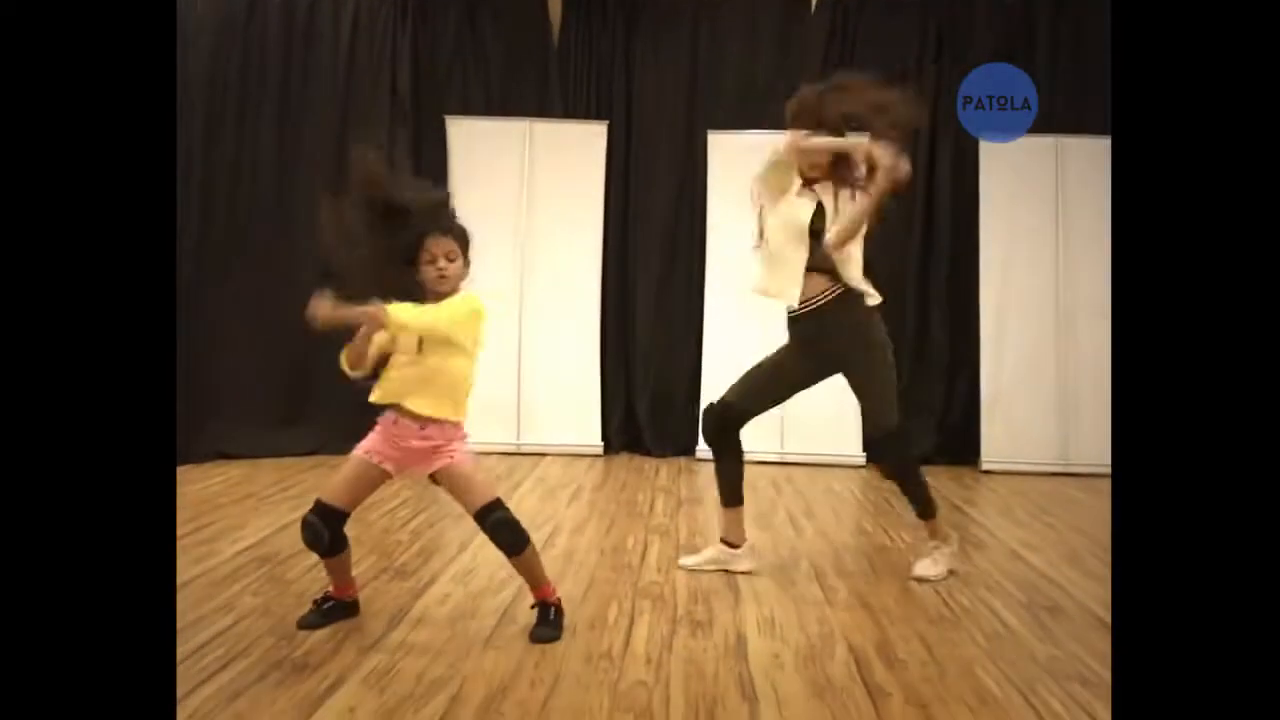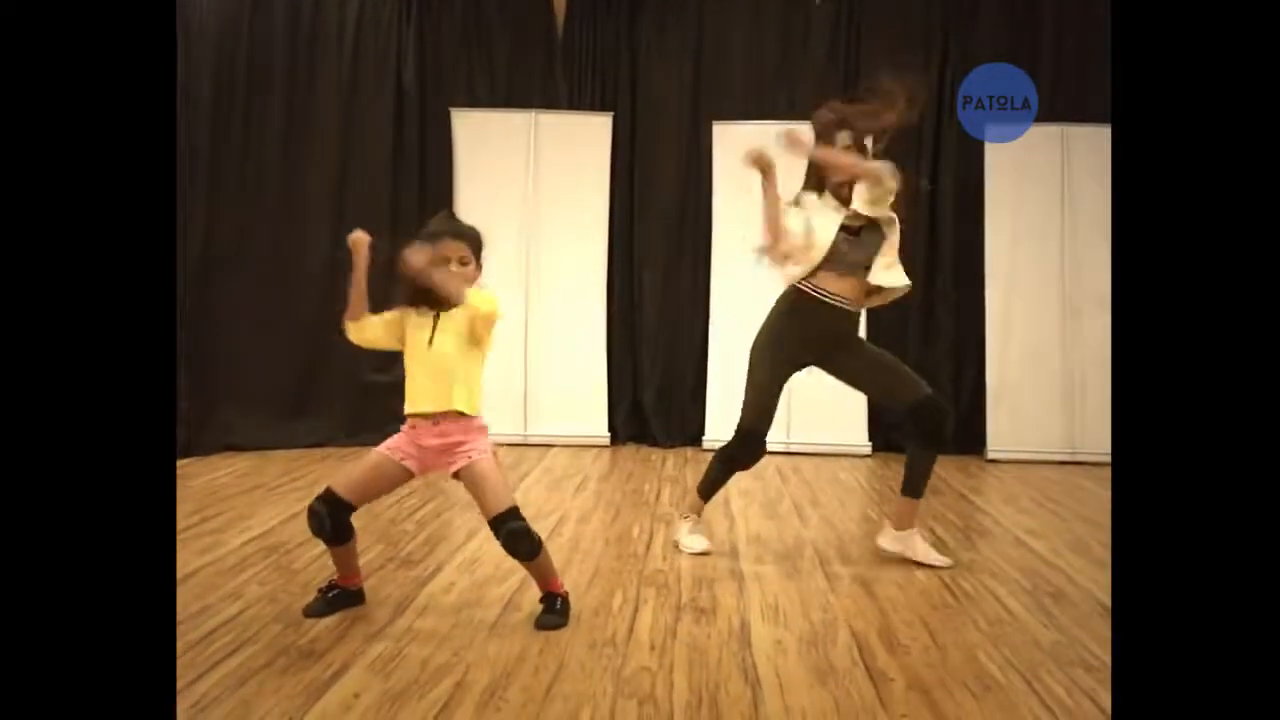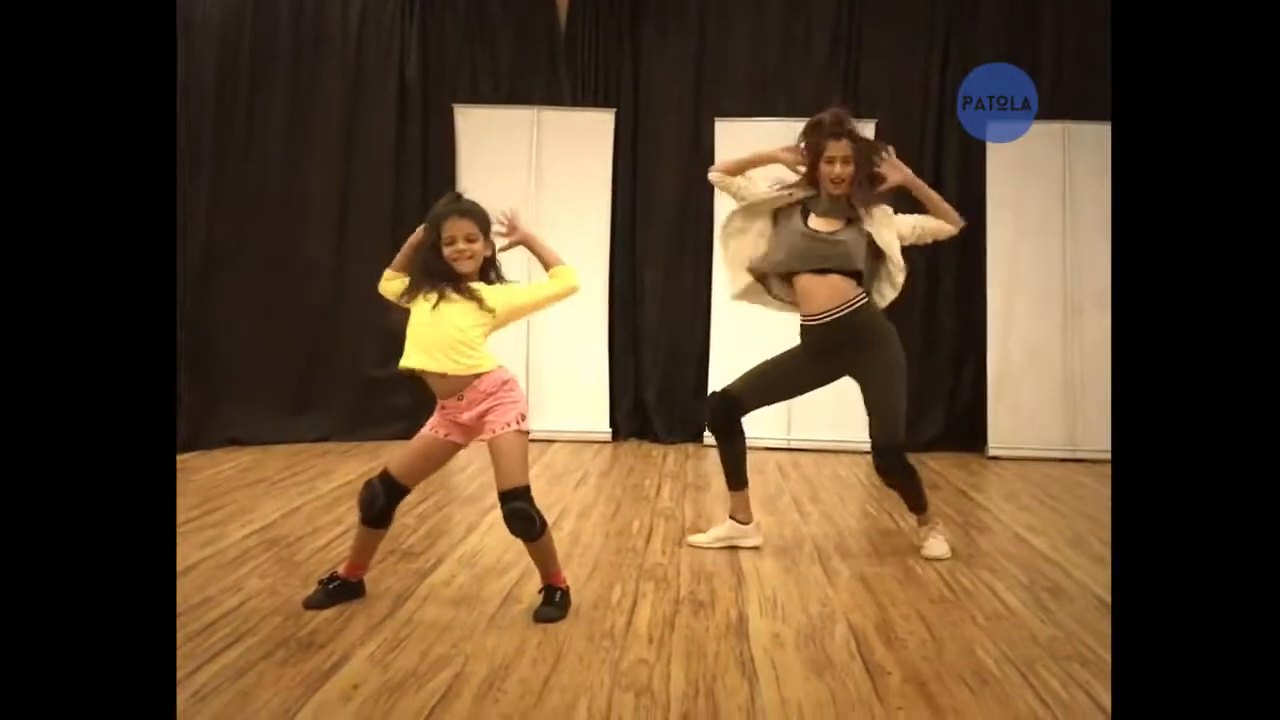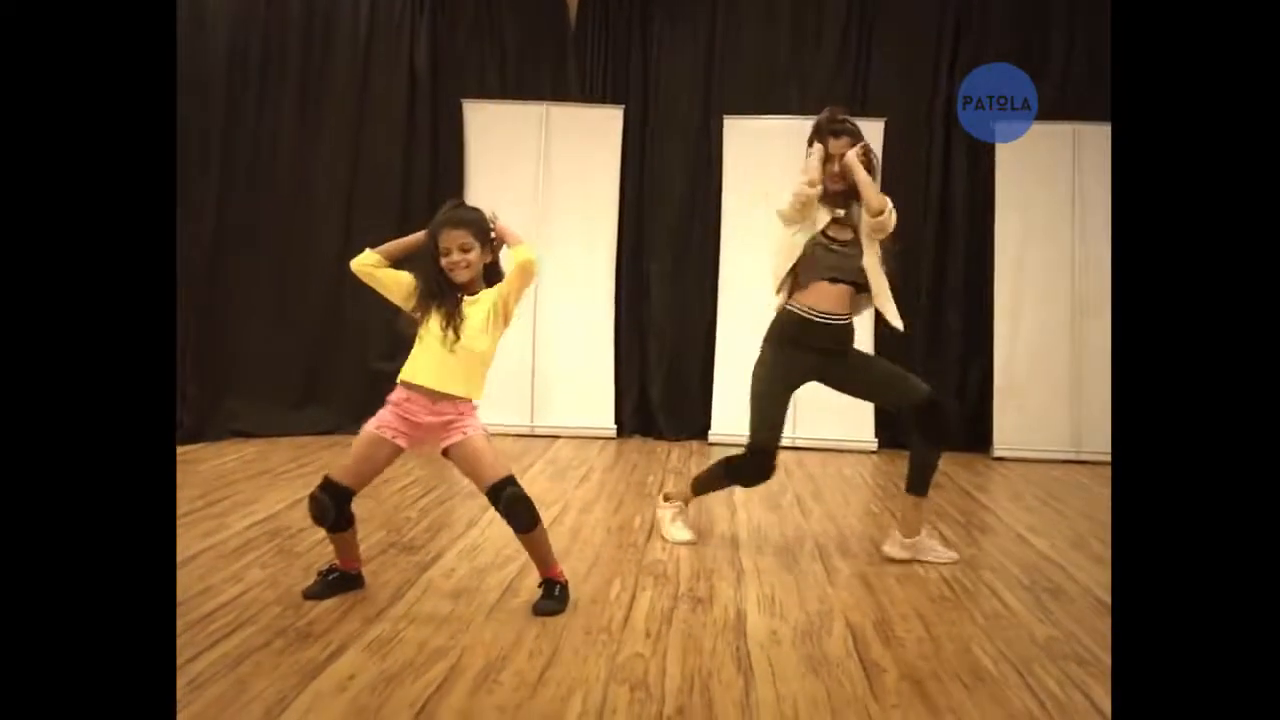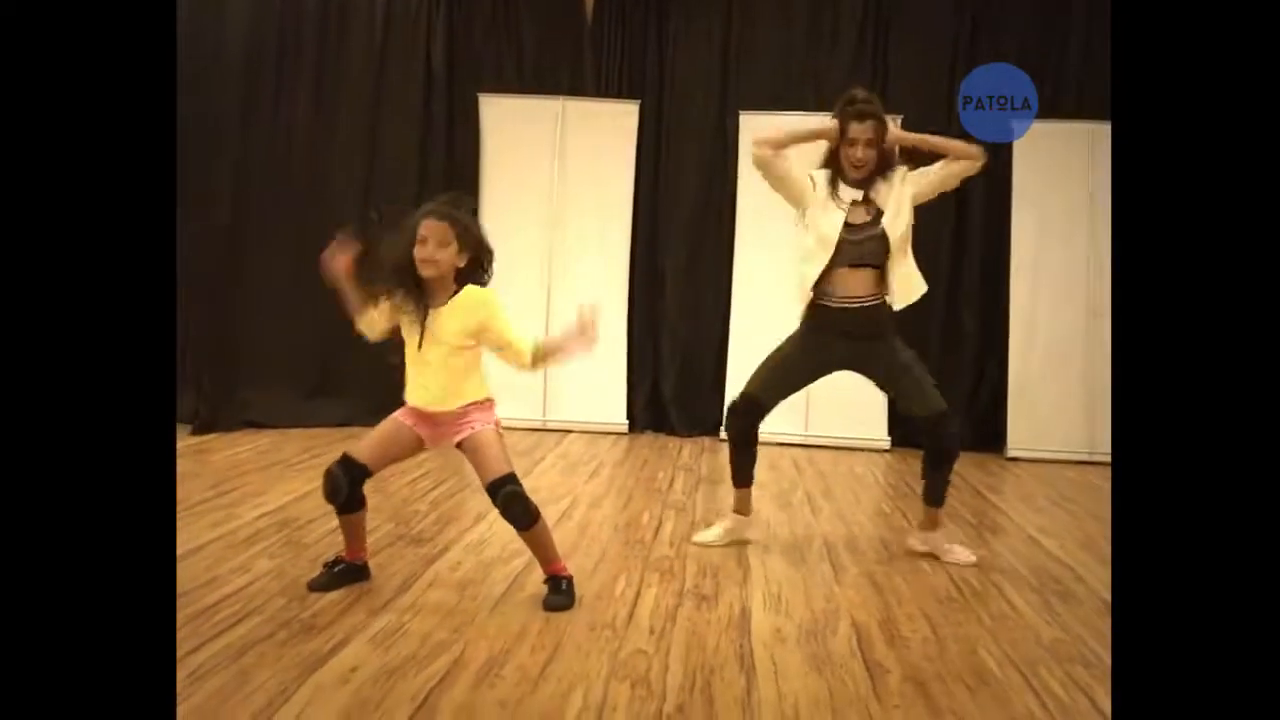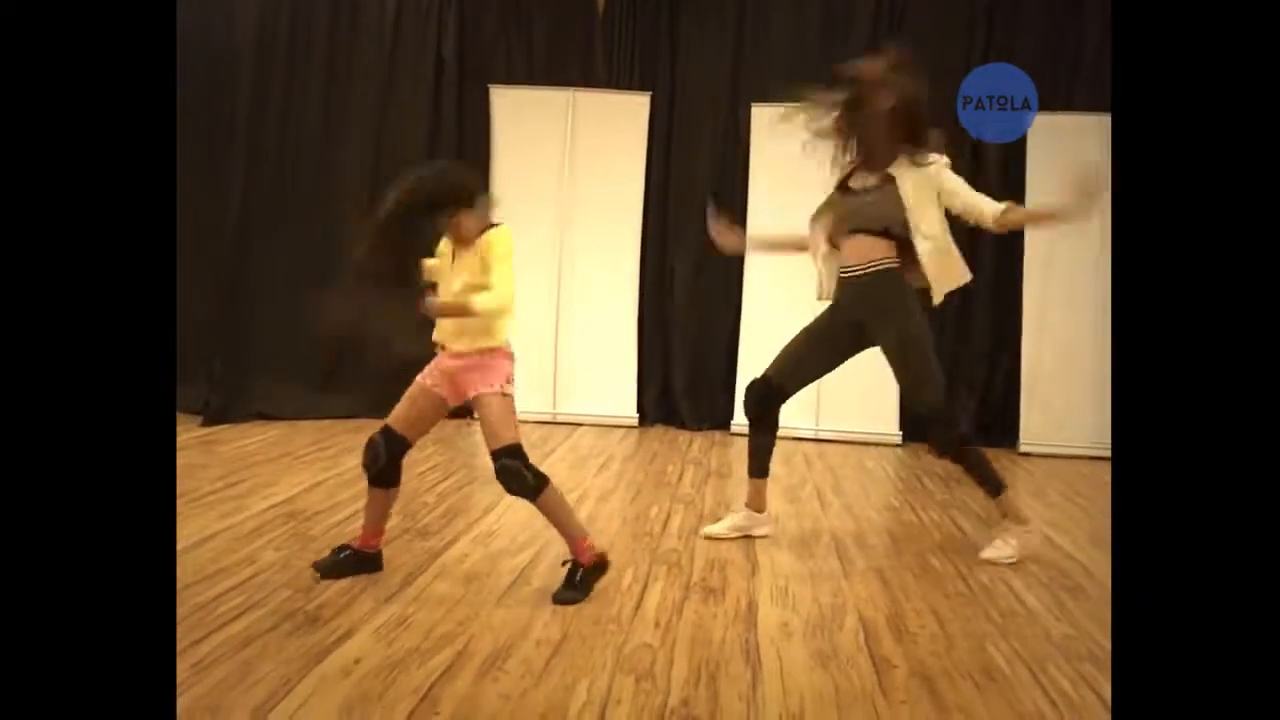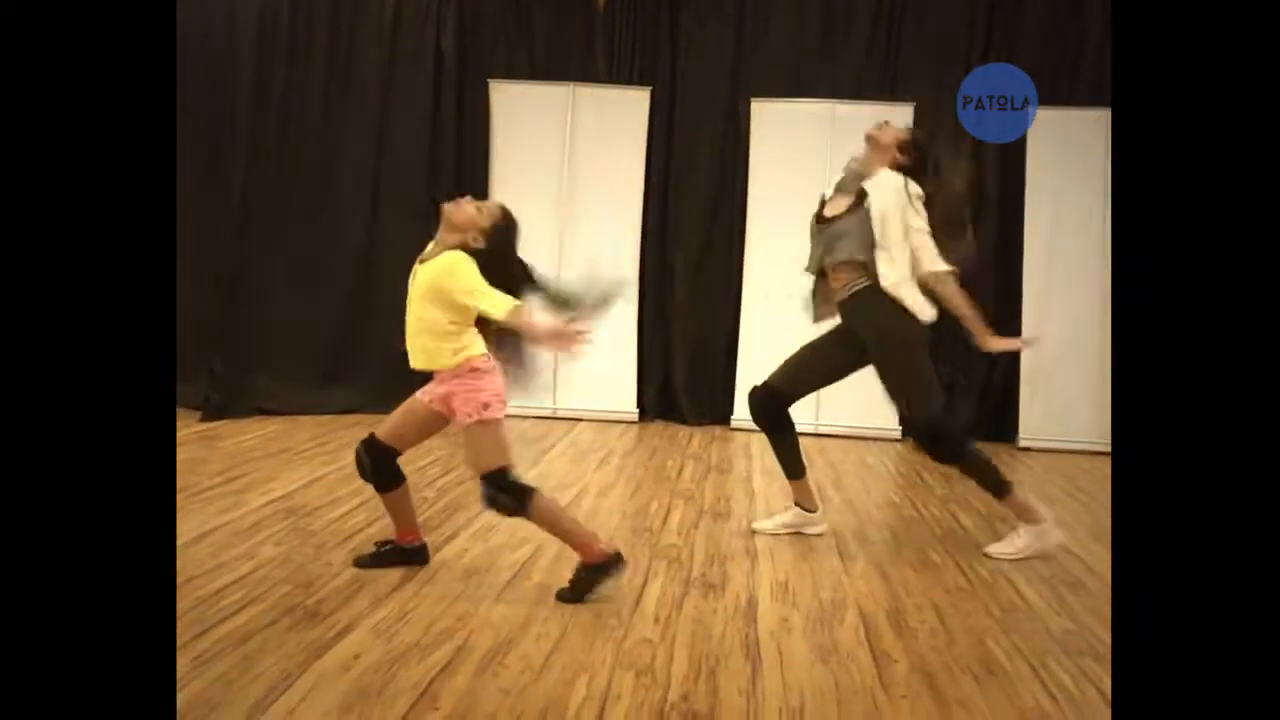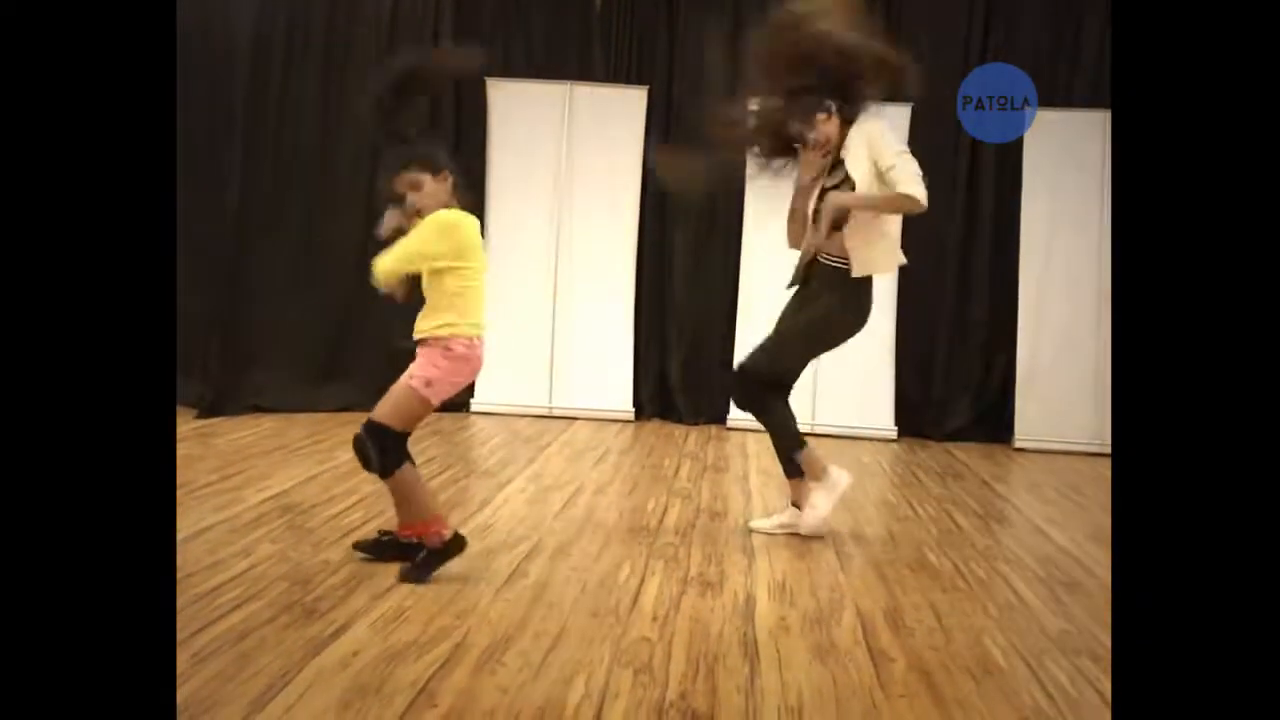
dt=0.3s
person 1, frame 1
left shoulder: (849, 193)
right shoulder: (775, 186)
left elbow: (855, 218)
right elbow: (792, 147)
right wrist: (868, 149)
left hip: (853, 329)
right hip: (806, 339)
left knee: (890, 449)
right knee: (720, 418)
left ankle: (936, 538)
right ankle: (731, 543)
person 1, frame 2
left shoulder: (879, 190)
right shoulder: (807, 207)
left elbow: (888, 177)
right elbow: (783, 254)
left wrist: (814, 149)
right wrist: (768, 178)
left hip: (841, 340)
right hip: (789, 328)
left knee: (931, 413)
right knee: (748, 445)
left ankle: (901, 528)
right ankle: (692, 516)
person 1, frame 3
left shoulder: (873, 217)
right shoulder: (785, 207)
left elbow: (952, 225)
right elbow: (718, 175)
left wrist: (909, 181)
right wrist: (775, 156)
left hip: (869, 338)
right hip: (816, 347)
left knee: (888, 455)
right knee: (721, 407)
left ankle: (928, 526)
right ankle: (742, 522)
person 1, frame 4
left shoulder: (870, 212)
right shoulder: (803, 208)
left elbow: (880, 215)
right elbow: (808, 188)
left wrist: (858, 165)
right wrist: (814, 159)
left hip: (839, 349)
right hip: (792, 340)
left knee: (929, 409)
right knee: (759, 463)
left ankle: (909, 534)
right ankle: (675, 501)
person 1, frame 5
left shoulder: (900, 187)
right shoulder: (814, 189)
left elbow: (974, 158)
right elbow: (761, 152)
left wrist: (905, 139)
right wrist: (824, 131)
left hip: (877, 332)
right hip: (822, 328)
left knee: (938, 424)
right knee: (744, 410)
left ankle: (930, 530)
right ankle: (739, 516)
person 1, frame 6
left shoulder: (921, 172)
right shoulder: (854, 172)
left elbow: (991, 215)
right elbow: (819, 240)
left wrist: (1060, 213)
right wrist: (749, 241)
left hip: (888, 299)
right hip: (845, 307)
left knee: (936, 422)
right knee: (761, 394)
left ankle: (1013, 521)
right ankle: (754, 511)
person 1, frame 7
left shoulder: (893, 191)
right shoulder: (842, 192)
left elbow: (933, 268)
left wrist: (981, 334)
left hip: (885, 317)
right hip: (855, 325)
left knee: (934, 433)
right knee: (765, 399)
left ankle: (1032, 522)
right ankle: (806, 509)
person 1, frame 8
left shoulder: (872, 137)
right shoulder: (815, 163)
left elbow: (914, 196)
right elbow: (798, 238)
left wrist: (850, 200)
right wrist: (809, 178)
left hip: (842, 294)
right hip: (811, 286)
left knee: (748, 382)
right knee: (769, 393)
left ankle: (819, 476)
right ankle: (805, 507)
person 2, frame 1
left shoulder: (470, 307)
right shoulder: (397, 315)
left elbow: (412, 320)
right elbow: (355, 367)
left wrist: (340, 315)
right wrist: (368, 328)
left hip: (443, 438)
right hip: (391, 432)
left knee: (497, 522)
right knee: (318, 523)
left ankle: (548, 601)
right ankle: (343, 596)
person 2, frame 2
left shoulder: (480, 311)
right shoulder: (411, 316)
left elbow: (479, 308)
right elbow: (359, 332)
left wrist: (429, 277)
right wrist: (360, 265)
left hip: (464, 436)
right hip: (415, 435)
left knee: (510, 528)
right knee: (327, 512)
left ankle: (555, 595)
right ankle: (347, 585)
person 2, frame 3
left shoulder: (496, 296)
right shoulder: (423, 291)
left elbow: (566, 282)
right elbow: (390, 283)
left wrist: (527, 241)
right wrist: (415, 240)
left hip: (494, 397)
right hip: (449, 411)
left knee: (517, 507)
right knee: (380, 492)
left ankle: (555, 587)
right ankle: (350, 577)
person 2, frame 4
left shoulder: (498, 301)
right shoulder: (425, 295)
left elbow: (527, 258)
right elbow: (364, 264)
left wrist: (504, 235)
right wrist: (420, 238)
left hip: (456, 416)
right hip: (402, 408)
left knee: (509, 496)
right knee: (326, 499)
left ankle: (554, 580)
right ankle: (347, 569)
person 2, frame 5
left shoulder: (479, 301)
right shoulder: (405, 295)
left elbow: (523, 356)
right elbow: (371, 327)
left wrist: (567, 342)
right wrist: (343, 280)
left hip: (470, 412)
right hip: (418, 412)
left knee: (507, 493)
right knee: (342, 476)
left ankle: (559, 575)
right ankle: (354, 560)
person 2, frame 6
left shoulder: (497, 243)
right shoulder: (449, 243)
left elbow: (500, 303)
left wrist: (451, 303)
left hip: (484, 363)
right hip: (446, 361)
left knee: (512, 467)
right knee: (383, 449)
left ankle: (586, 556)
right ankle: (367, 545)
person 2, frame 7
left shoulder: (454, 266)
right shoulder: (433, 257)
left elbow: (495, 303)
left wrist: (541, 329)
left hip: (473, 380)
right hip: (445, 382)
left knee: (500, 488)
right knee: (372, 453)
left ankle: (598, 553)
right ankle: (409, 542)
person 2, frame 8
left shoulder: (443, 226)
right shoulder: (459, 224)
left elbow: (384, 272)
left wrist: (392, 234)
right wrist: (397, 225)
left hip: (450, 351)
right hip: (443, 347)
left knee: (373, 441)
right knee: (385, 440)
left ankle: (440, 536)
right ankle: (411, 536)
